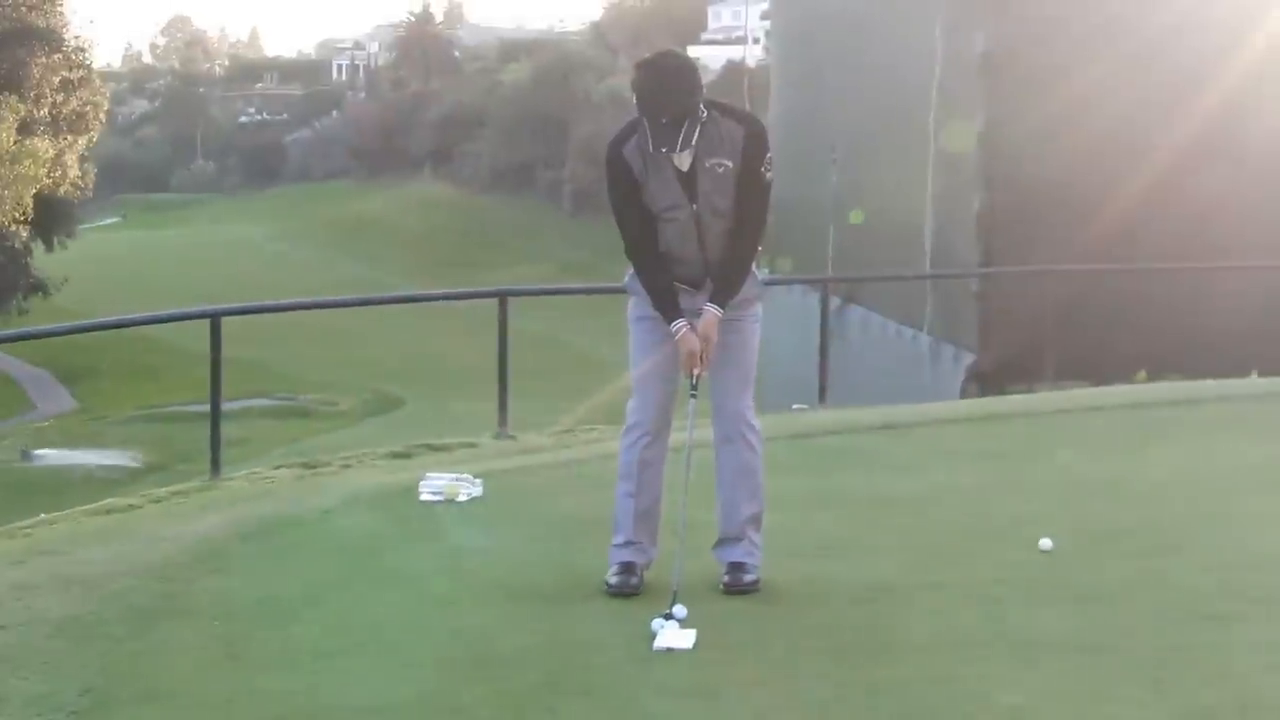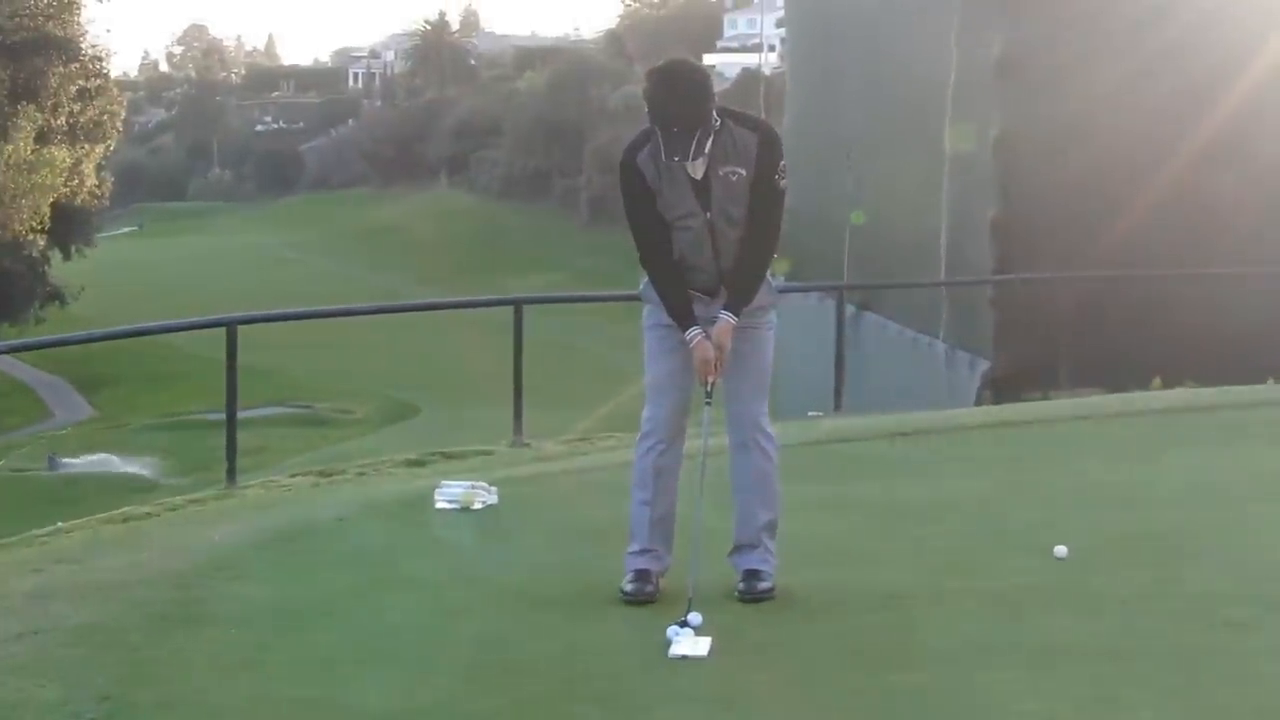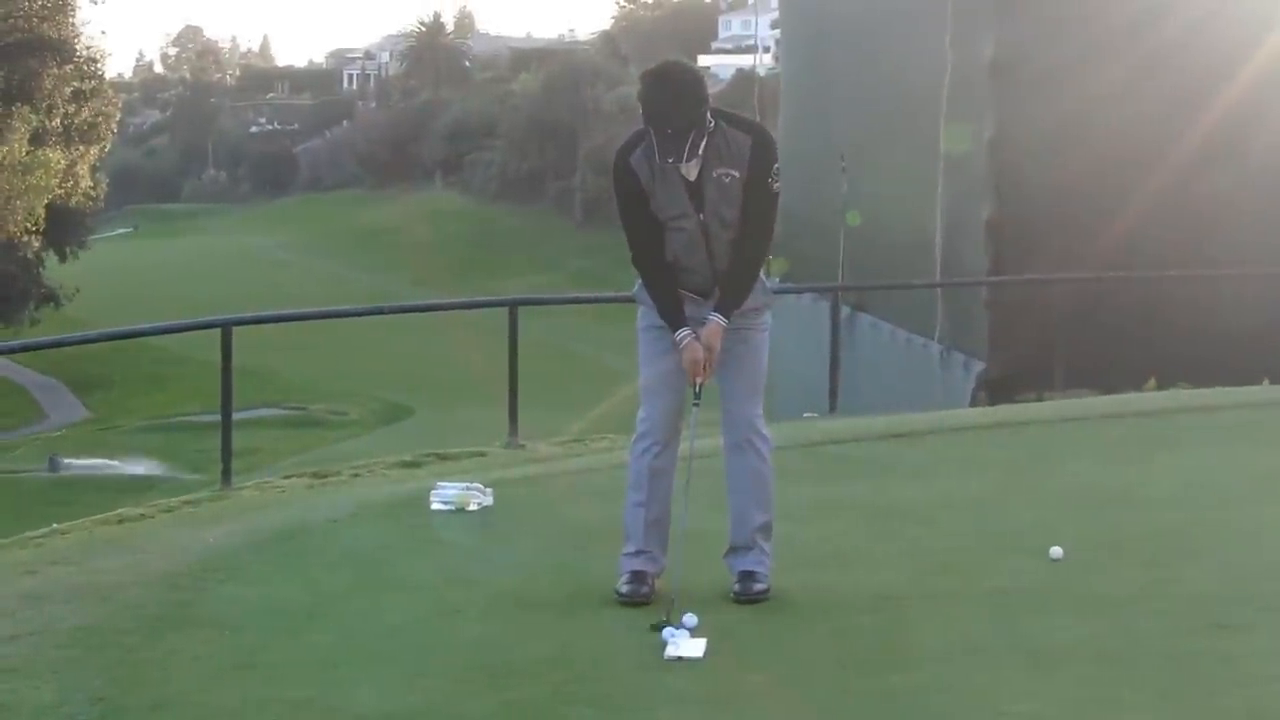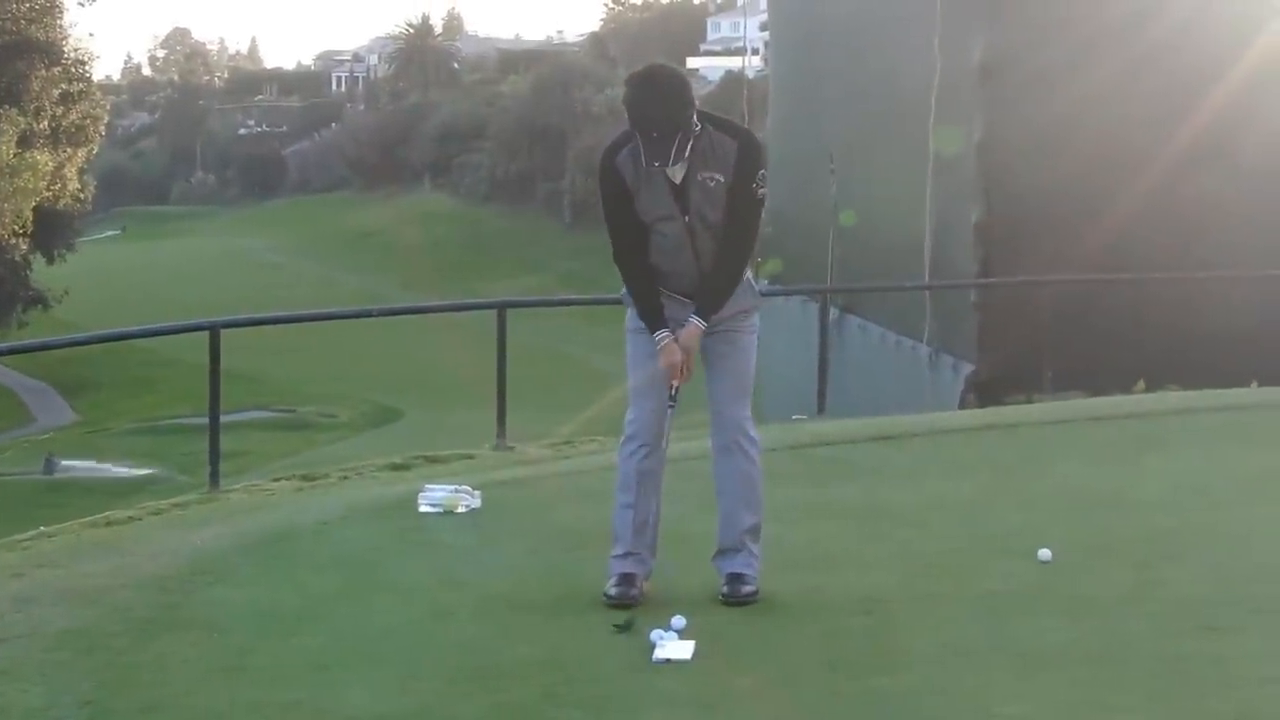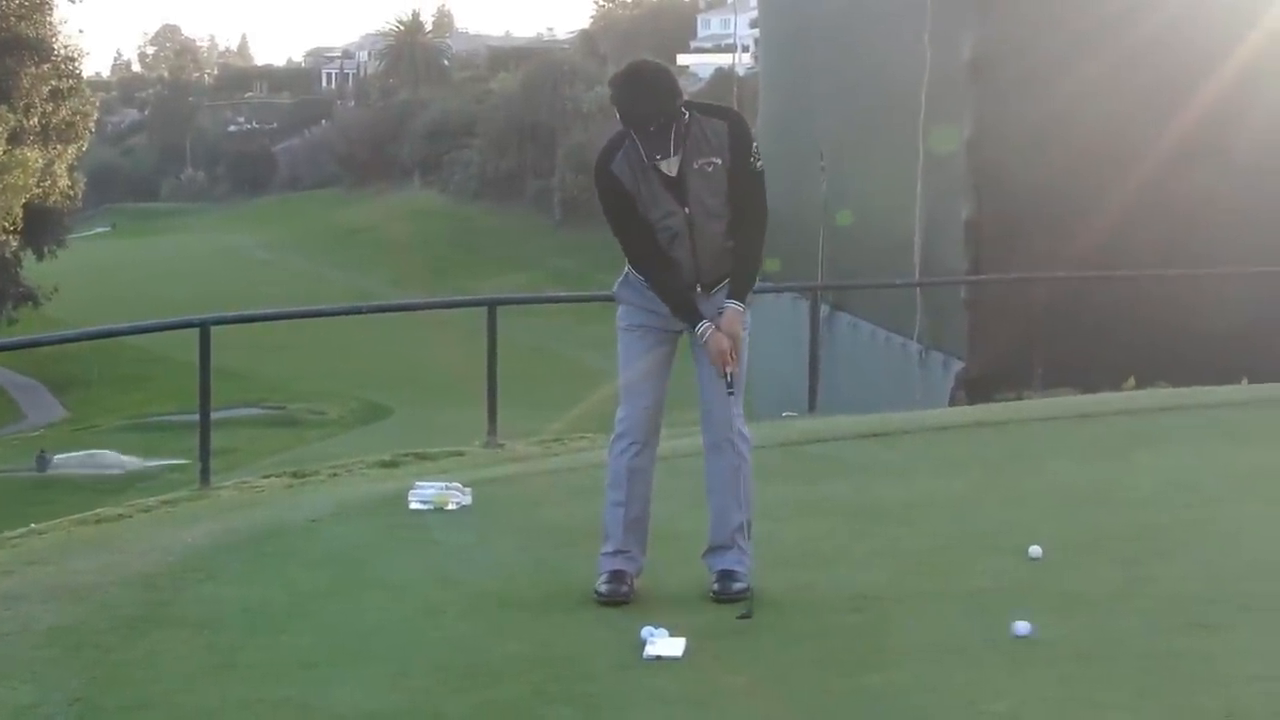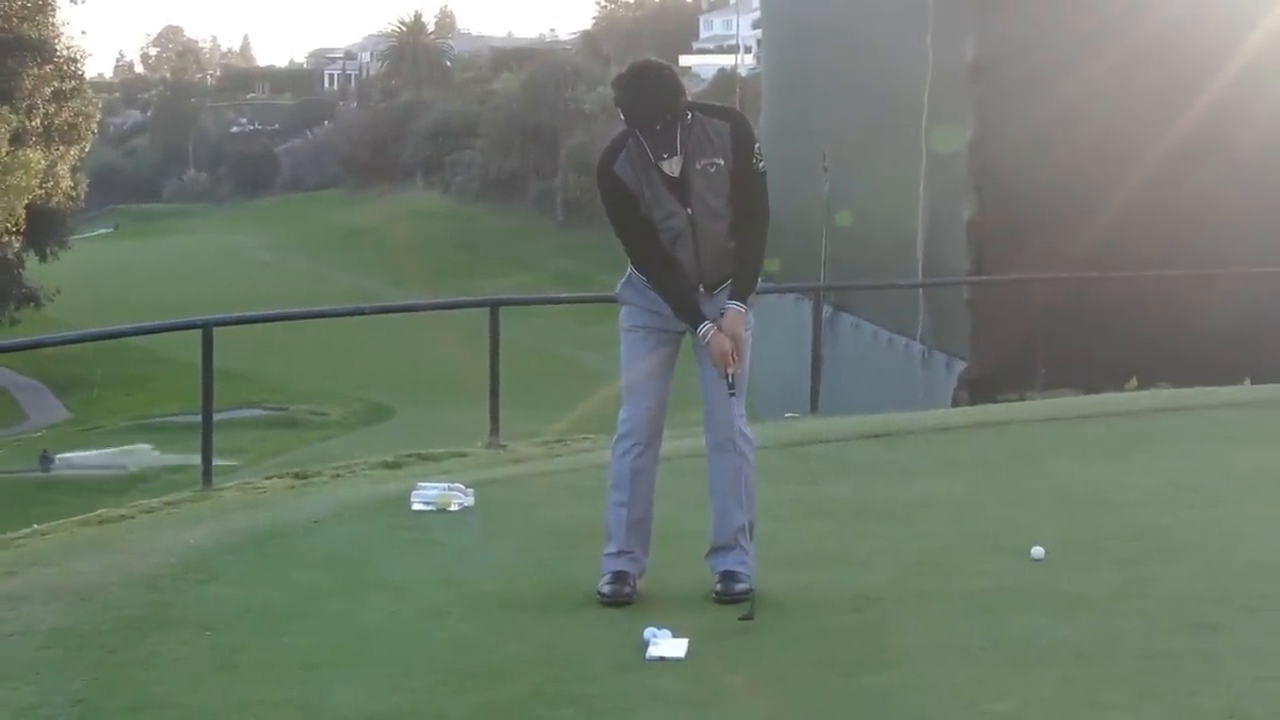
dt=0.7s
person 1, frame 1
left shoulder: (745, 134)
right shoulder: (625, 151)
left elbow: (749, 230)
right elbow: (639, 246)
left wrist: (714, 309)
right wrist: (678, 325)
left hip: (732, 290)
right hip: (658, 292)
left knee: (736, 418)
right knee: (645, 419)
left ankle: (741, 551)
right ankle: (629, 553)
person 1, frame 2
left shoulder: (759, 141)
right shoulder: (639, 159)
left elbow: (764, 238)
right elbow: (654, 254)
left wrist: (728, 317)
right wrist: (692, 331)
left hip: (746, 297)
right hip: (672, 299)
left knee: (752, 425)
right knee: (660, 425)
left ankle: (757, 559)
right ankle: (644, 561)
person 1, frame 3
left shoulder: (753, 143)
right shoulder: (632, 160)
left elbow: (756, 240)
right elbow: (646, 255)
left wrist: (719, 320)
right wrist: (682, 333)
left hip: (740, 299)
right hip: (666, 301)
left knee: (746, 426)
right knee: (654, 427)
left ankle: (751, 561)
right ankle: (640, 562)
person 1, frame 4
left shoulder: (739, 147)
right shoulder: (618, 161)
left elbow: (740, 243)
right elbow: (629, 256)
left wrist: (699, 323)
right wrist: (661, 335)
left hip: (727, 301)
right hip: (654, 301)
left knee: (735, 428)
right knee: (642, 428)
left ankle: (740, 562)
right ankle: (628, 563)
person 1, frame 5
left shoulder: (727, 129)
right shoulder: (613, 165)
left elbow: (753, 218)
right elbow: (645, 255)
left wrist: (735, 305)
right wrist: (699, 327)
left hip: (723, 293)
right hip: (650, 297)
left knee: (726, 425)
right knee: (634, 424)
left ankle: (730, 560)
right ankle: (619, 561)
person 1, frame 6
left shoulder: (730, 130)
right shoulder: (616, 165)
left elbow: (755, 219)
right elbow: (647, 256)
left wrist: (736, 305)
right wrist: (701, 329)
left hip: (725, 293)
right hip: (653, 298)
left knee: (729, 426)
right knee: (637, 426)
left ankle: (733, 561)
right ankle: (622, 562)
